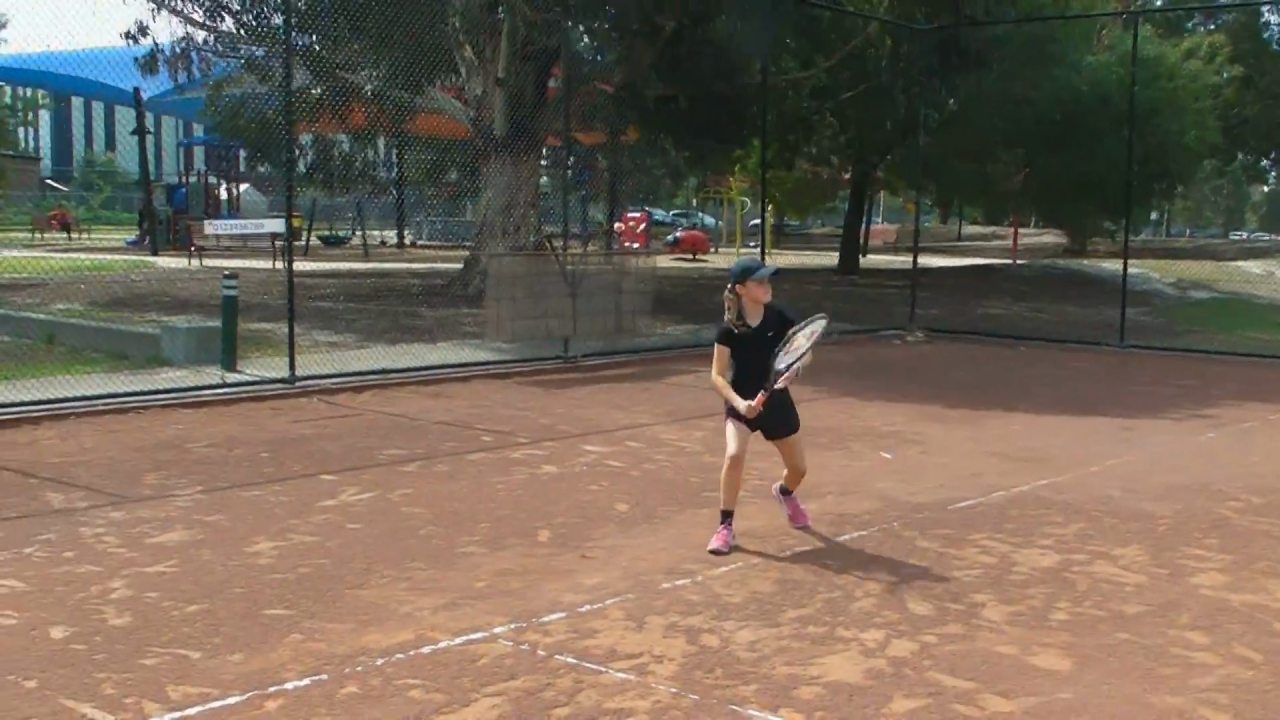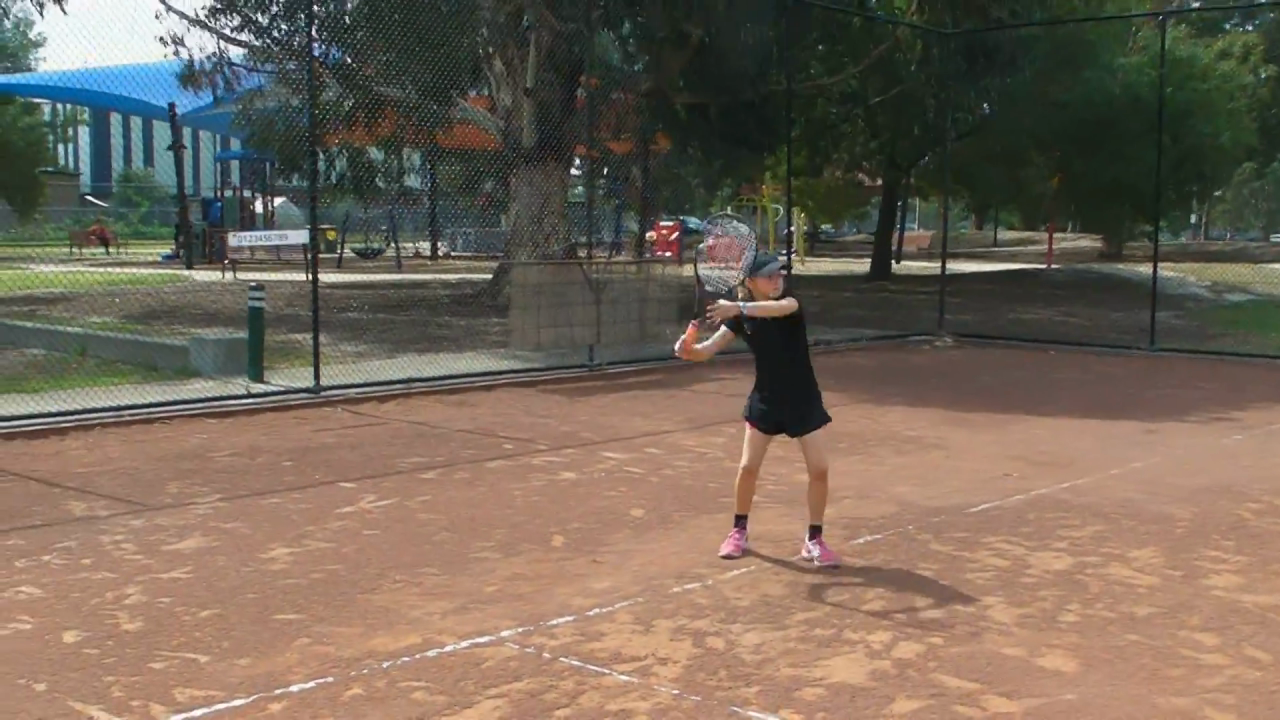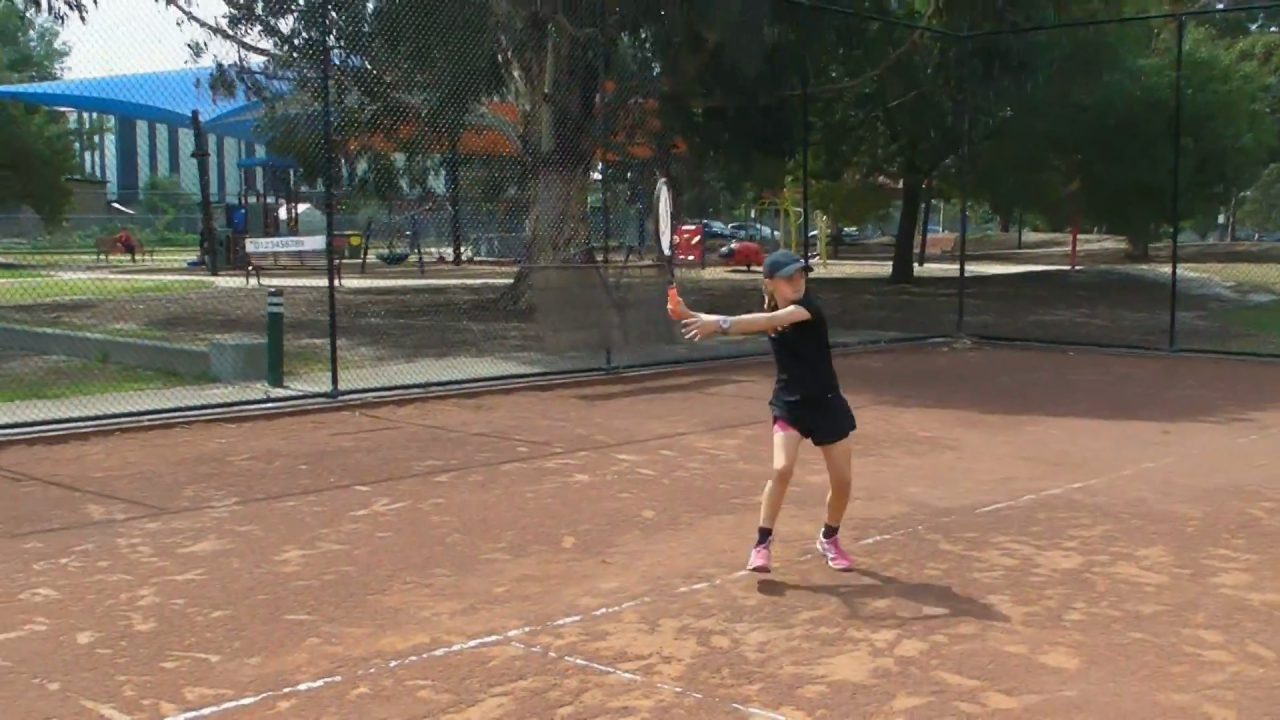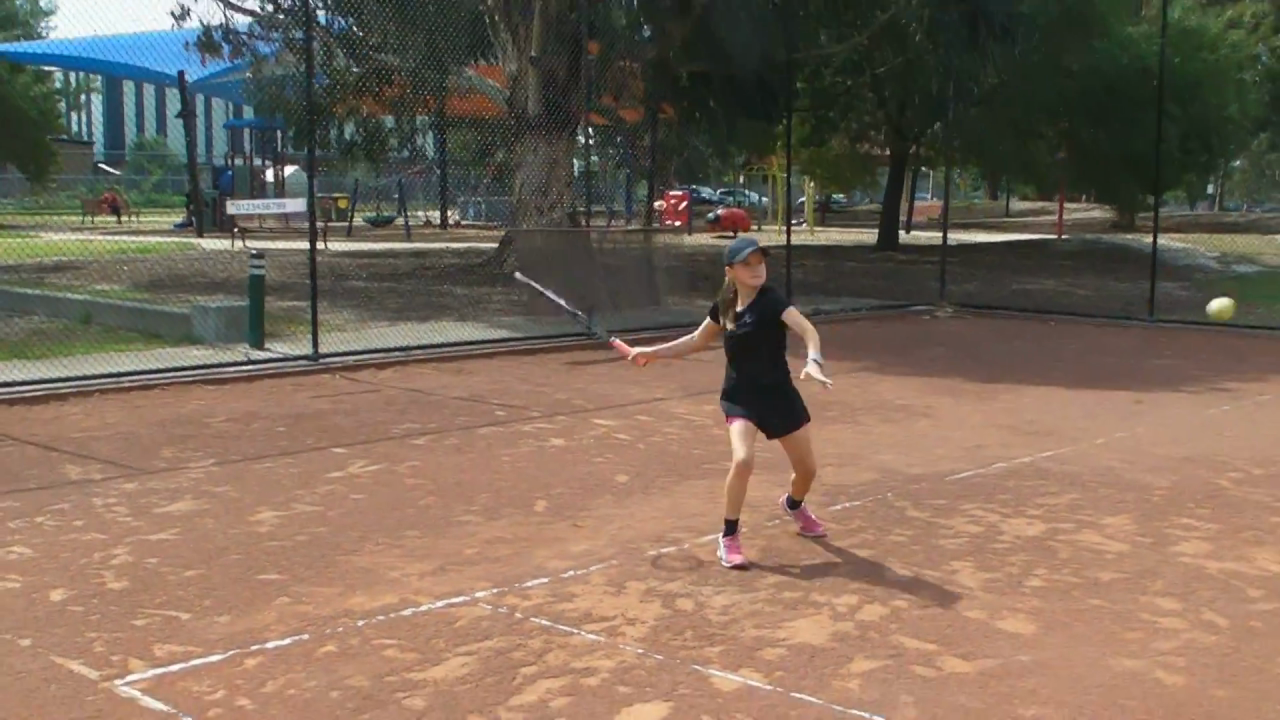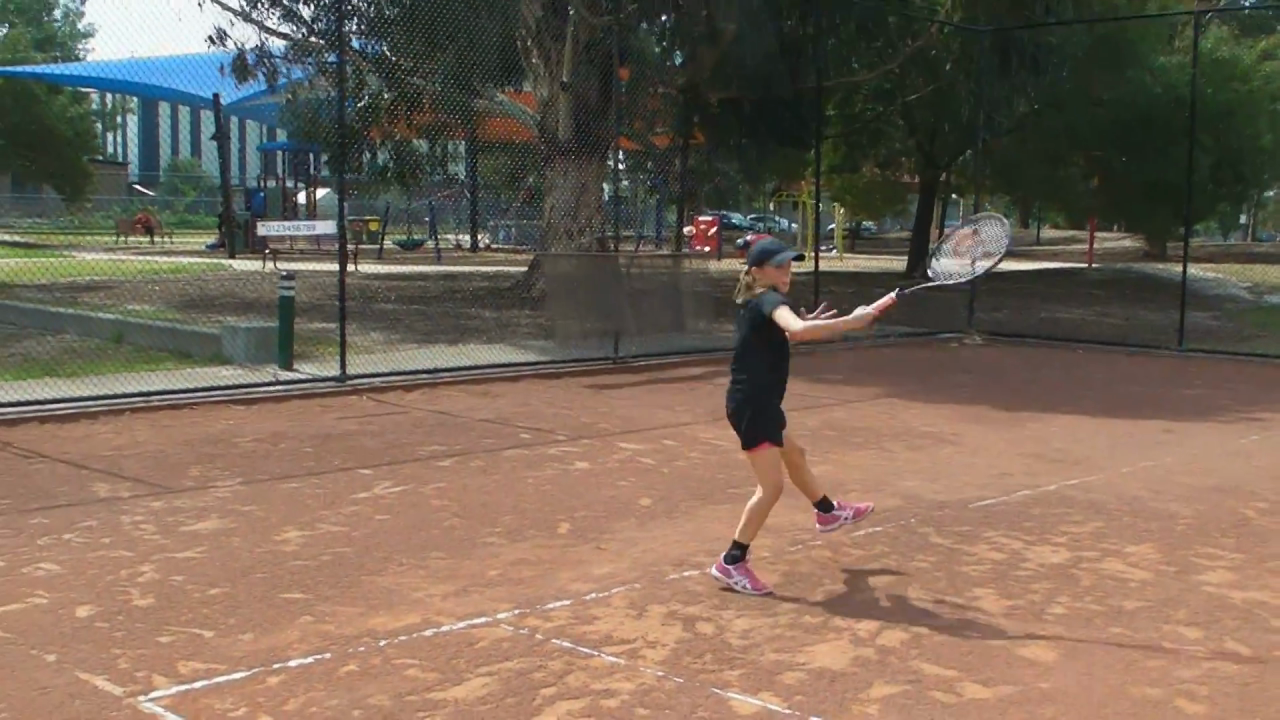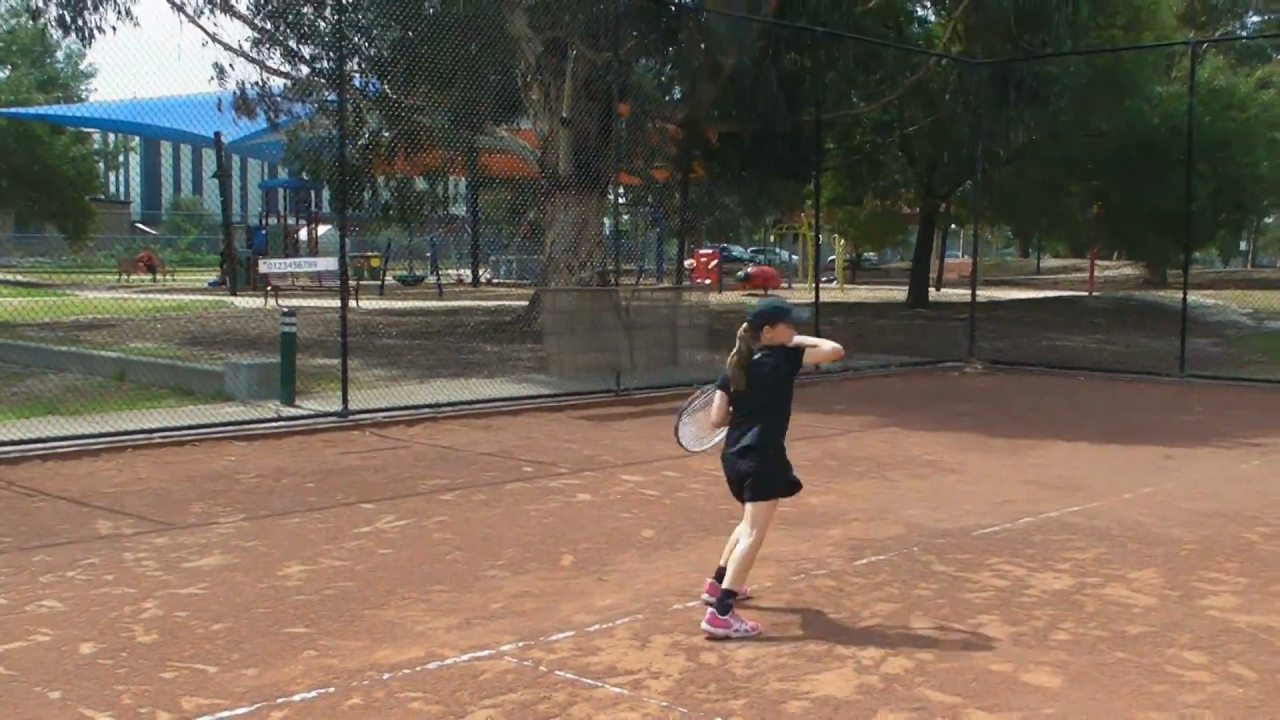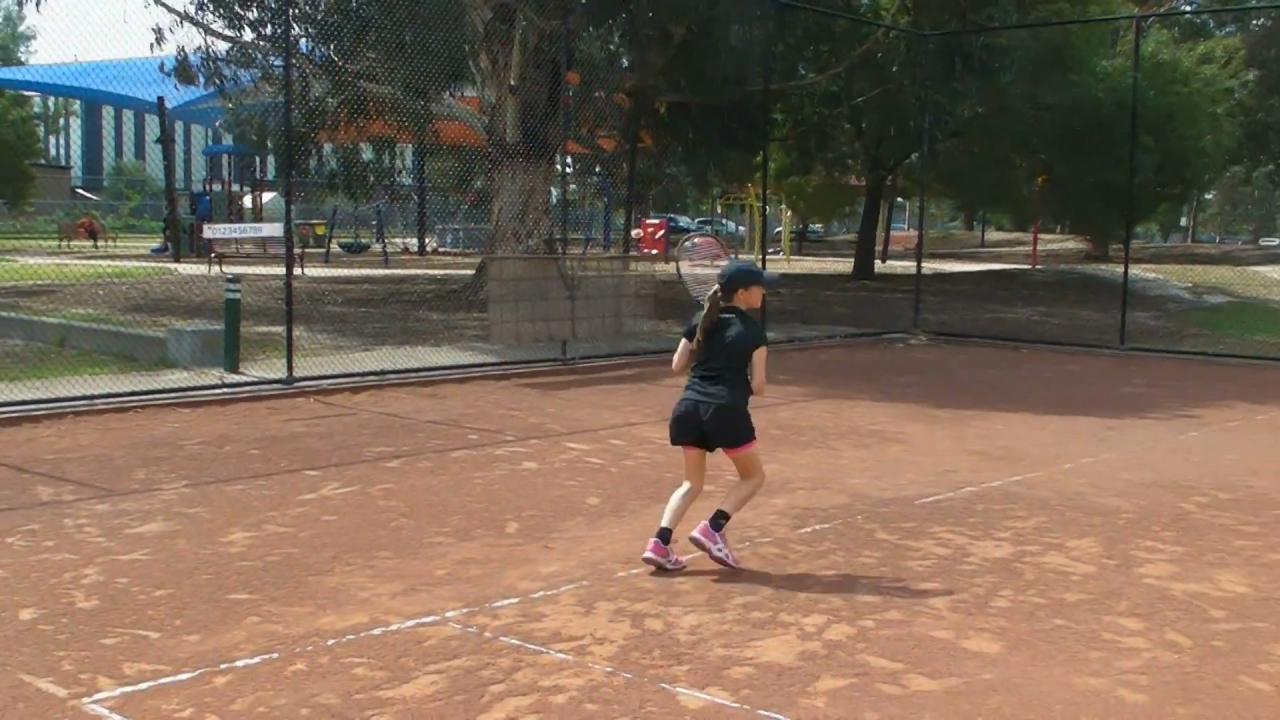
dt=0.3s
person 1, frame 1
left shoulder: (779, 316)
right shoulder: (729, 328)
left elbow: (804, 352)
right elbow: (717, 374)
left wrist: (792, 370)
right wrist: (737, 402)
left hip: (776, 401)
right hip: (742, 402)
left knee: (798, 468)
right knee: (734, 456)
left ankle: (784, 492)
right ankle: (726, 526)
person 1, frame 2
left shoulder: (790, 304)
right shoulder: (738, 320)
left elbow: (778, 307)
right elbow: (708, 350)
left wrist: (740, 307)
right wrist: (688, 349)
left hip: (802, 398)
right hip: (764, 400)
left knee: (819, 470)
right knee: (748, 467)
left ankle: (814, 540)
right ankle: (739, 529)
person 1, frame 3
left shoulder: (809, 308)
right shoulder: (767, 314)
left elbow: (771, 320)
right elbow: (738, 323)
left wrist: (720, 324)
right wrist: (690, 316)
left hip: (825, 403)
right hip: (789, 405)
left knee: (842, 481)
right knee: (782, 469)
left ankle: (830, 540)
right ankle: (763, 543)
person 1, frame 4
left shoulder: (773, 300)
right shoulder: (723, 307)
left elbow: (808, 330)
right elbow: (695, 342)
left wrist: (814, 361)
right wrist: (652, 352)
left hip: (778, 395)
right hip: (740, 399)
left knee: (807, 468)
right knee: (742, 461)
left ankle: (794, 505)
right ankle: (729, 537)
person 1, frame 5
left shoulder: (760, 304)
right shoulder: (769, 301)
right elbow: (799, 330)
left wrist: (812, 324)
right wrist: (853, 320)
left hip: (757, 401)
right hip: (752, 405)
left knee: (794, 454)
right knee: (771, 488)
left ankle: (829, 512)
right ankle: (731, 562)
person 1, frame 6
left shoulder: (734, 367)
right shoulder: (786, 356)
left elbow: (717, 419)
right elbow: (835, 351)
right wrist: (801, 341)
left hip: (734, 456)
right hip: (762, 457)
left knee: (752, 521)
right knee: (752, 537)
left ankle: (719, 583)
right ankle: (721, 613)
person 1, frame 7
left shoulder: (701, 321)
right shoulder: (752, 331)
left elbow: (678, 366)
right elbow: (758, 387)
left hip: (690, 406)
right hip: (727, 410)
left knee: (691, 483)
right knee: (752, 480)
left ankle: (659, 545)
right ankle: (711, 529)
